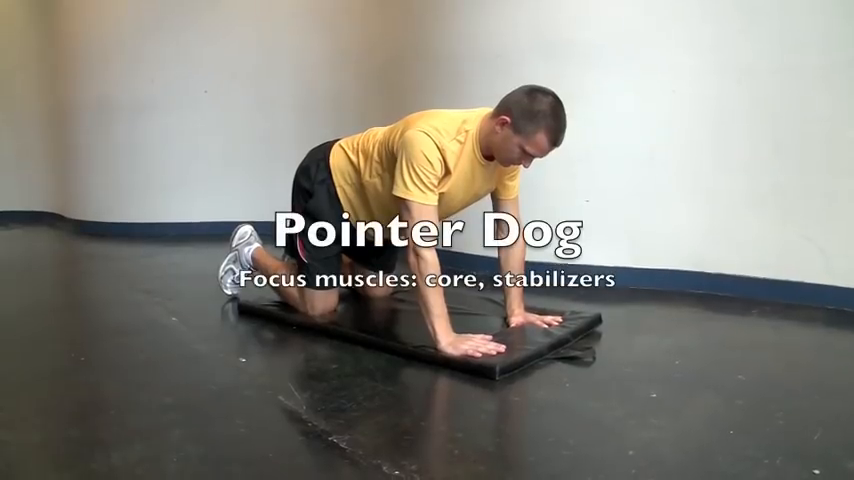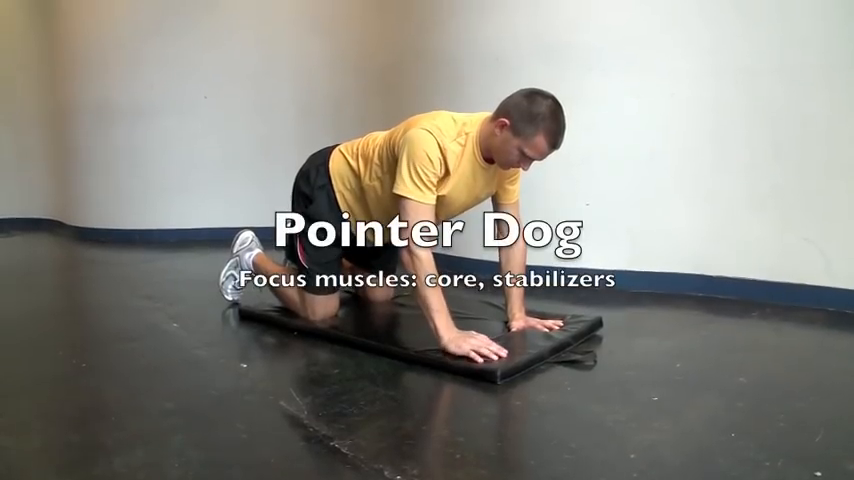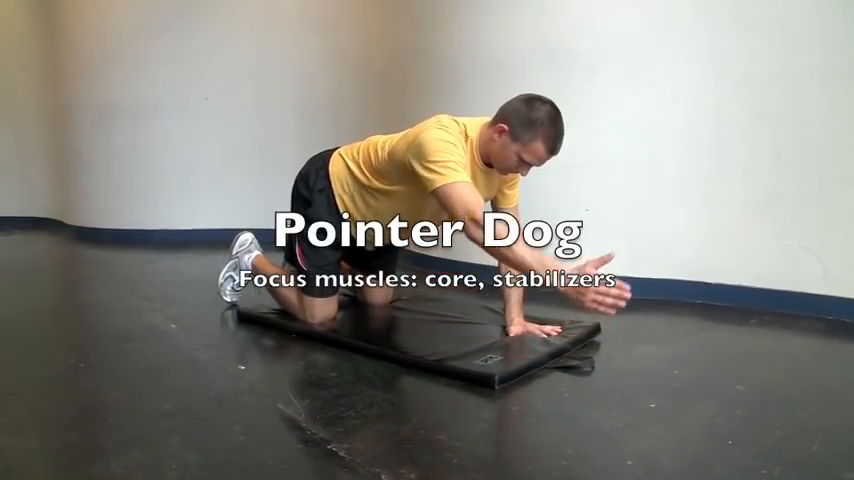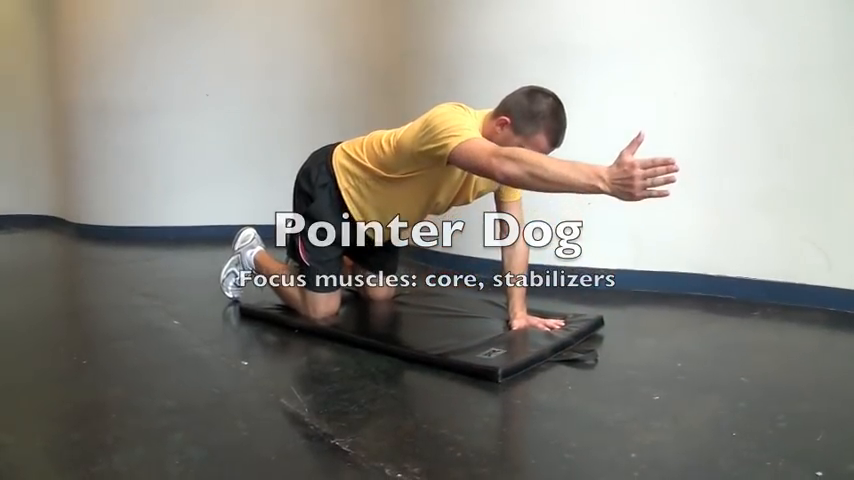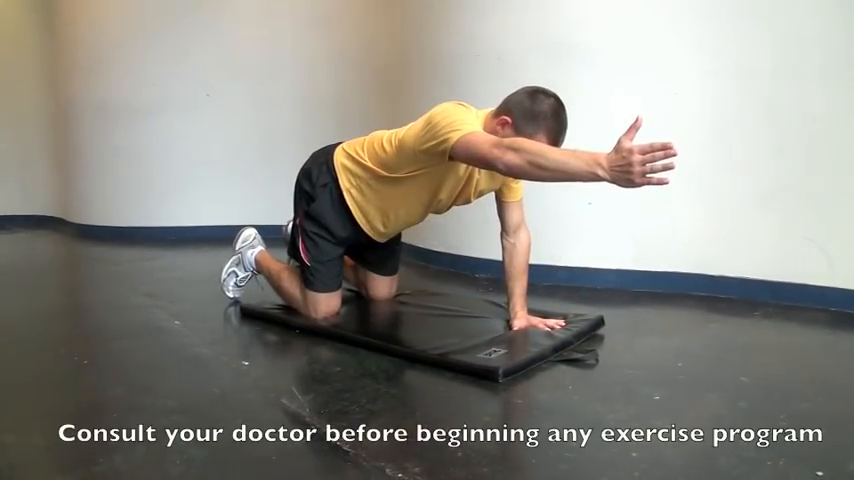
dt=1s
person 1, frame 1
left shoulder: (506, 146)
right shoulder: (429, 141)
left elbow: (510, 230)
right elbow: (421, 247)
left wrist: (515, 309)
right wrist: (445, 337)
left hip: (377, 205)
right hip: (330, 184)
left knee: (378, 292)
right knee: (318, 307)
left ankle: (314, 252)
right ankle: (251, 252)
person 1, frame 2
left shoulder: (507, 149)
right shoulder: (430, 141)
left elbow: (511, 233)
right elbow: (414, 246)
left wrist: (517, 312)
right wrist: (448, 333)
left hip: (378, 211)
right hip: (329, 189)
left knee: (379, 296)
right knee: (319, 312)
left ankle: (334, 264)
right ankle: (252, 259)
person 1, frame 3
left shoulder: (506, 153)
right shoulder: (441, 142)
left elbow: (510, 233)
right elbow: (478, 227)
left wrist: (514, 317)
right wrist: (563, 280)
left hip: (377, 216)
right hip: (328, 192)
left knee: (377, 298)
right knee: (318, 315)
left ankle: (329, 265)
right ankle: (252, 259)
person 1, frame 4
left shoulder: (502, 150)
right shoulder: (450, 123)
right elbow: (505, 167)
left wrist: (517, 311)
right wrist: (606, 179)
left hip: (376, 211)
right hip: (330, 187)
left knee: (380, 294)
right knee: (320, 310)
left ankle: (319, 253)
right ankle: (254, 255)
person 1, frame 5
left shoulder: (504, 150)
right shoulder: (453, 121)
left elbow: (515, 232)
right elbow: (510, 158)
left wrist: (518, 310)
right wrist: (606, 166)
left hip: (378, 213)
right hip: (332, 187)
left knee: (381, 293)
right knee: (321, 310)
left ankle: (307, 242)
right ankle: (255, 254)
